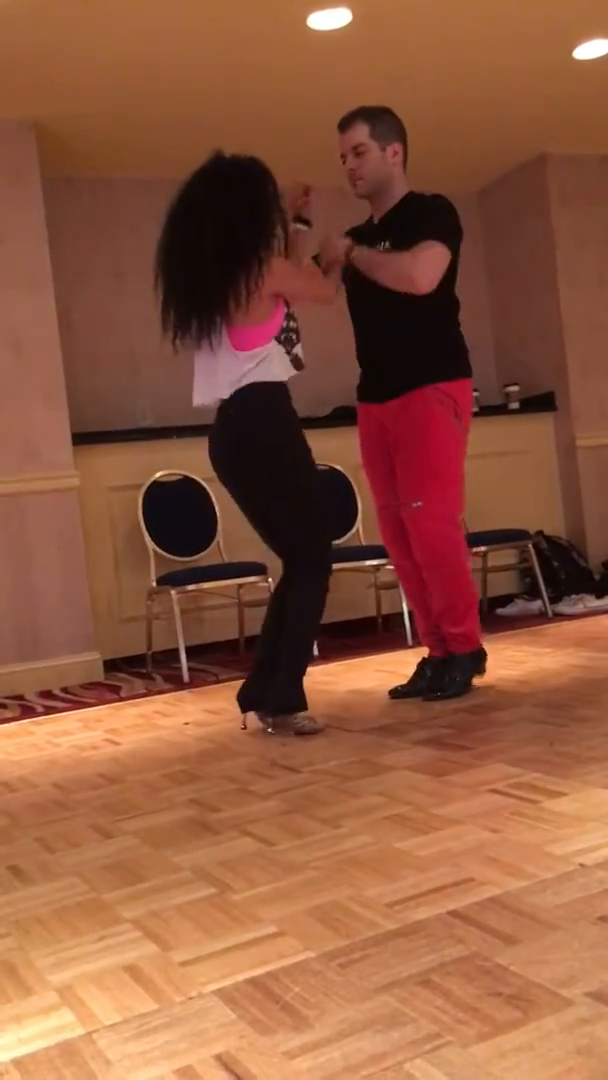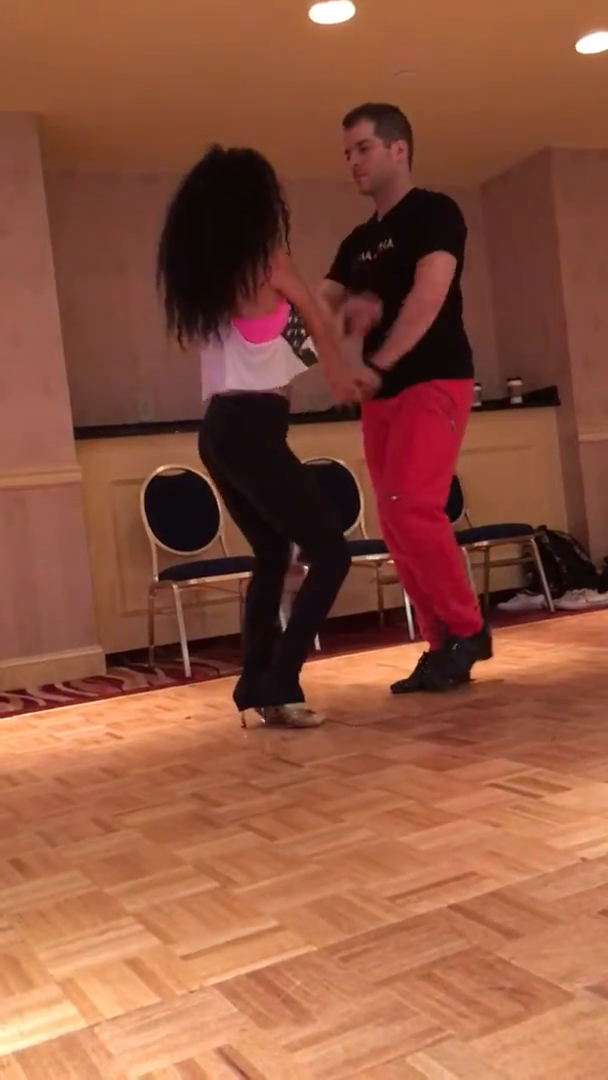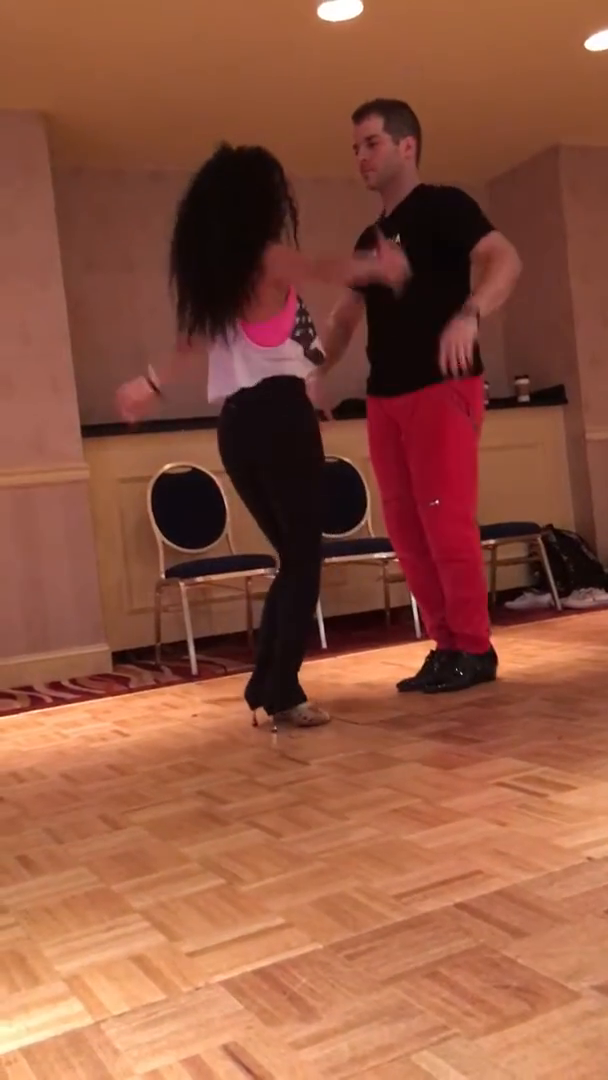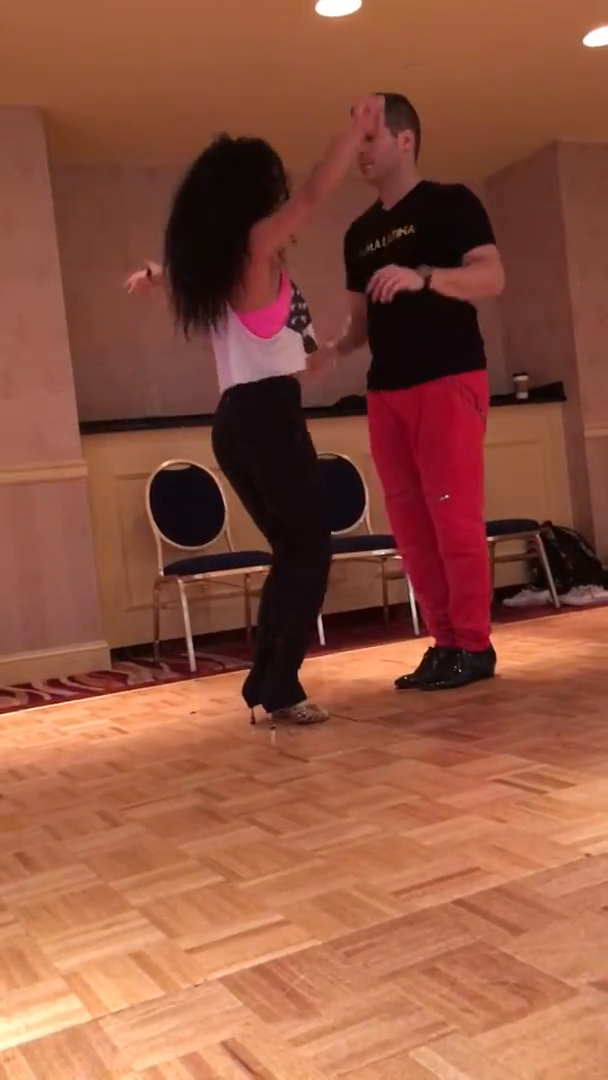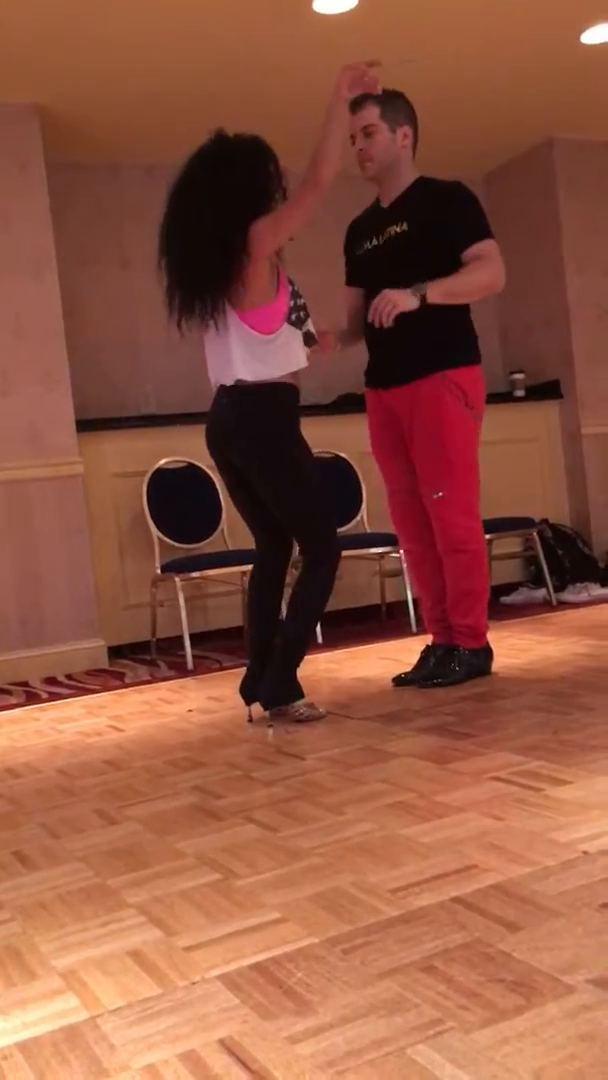
dt=0.3s
person 1, frame 1
left shoulder: (201, 277)
right shoulder: (265, 267)
right elbow: (326, 289)
left wrist: (296, 232)
left hip: (226, 432)
right hip: (265, 420)
left knee: (298, 559)
right knee: (313, 560)
left ankle: (263, 690)
right ankle: (284, 696)
person 1, frame 2
left shoulder: (200, 274)
right shoulder: (265, 261)
right elbow: (323, 330)
left wrist: (338, 343)
right wrist: (350, 376)
left hip: (218, 428)
right hip: (253, 427)
left knee: (272, 555)
right knee: (330, 552)
left ankle: (256, 685)
right ankle: (277, 685)
person 1, frame 3
left shoulder: (209, 269)
right shoulder: (267, 255)
left elbow: (193, 335)
right elbow: (321, 270)
left wrist: (152, 380)
right wrist: (376, 262)
left hip: (236, 424)
right hip: (278, 414)
left knee: (292, 557)
right knee: (305, 556)
left ankle: (267, 686)
right ankle: (281, 689)
person 1, frame 4
left shoulder: (209, 257)
right shoulder: (254, 243)
left elbow: (182, 267)
right elbow: (312, 195)
left wrist: (158, 270)
right wrist: (357, 128)
left hip: (234, 419)
right hip: (270, 415)
left knee: (290, 549)
right knee: (312, 552)
left ankle: (264, 681)
right ankle: (280, 686)
person 1, frame 5
left shoulder: (208, 254)
right shoulder: (255, 241)
right elbow: (316, 184)
right wrist: (341, 97)
left hip: (228, 419)
right hip: (265, 416)
left knee: (273, 548)
right knee: (321, 548)
left ankle: (260, 680)
right ankle: (278, 684)
person 2, frame 1
left shoulder: (431, 212)
right shoulder: (353, 243)
left elbow: (421, 276)
left wrist: (350, 253)
left hip: (434, 388)
right hip: (375, 399)
left knee: (430, 520)
right knee: (399, 532)
left ankle: (465, 647)
right ankle: (439, 652)
person 2, frame 2
left shoulder: (434, 212)
right shoulder: (357, 241)
left elbow: (430, 293)
right elbow: (317, 306)
left wrist: (376, 363)
right wrist: (347, 313)
left hip: (431, 383)
right hip: (384, 395)
left knee: (410, 507)
right knee: (396, 528)
left ankle: (466, 629)
right ankle: (440, 645)
person 2, frame 3
left shoulder: (445, 206)
right shoulder: (369, 238)
left elbow: (505, 262)
right elbow: (346, 316)
left wrist: (469, 315)
right wrist: (314, 376)
left hip: (442, 388)
right hip: (385, 394)
left knee: (446, 519)
right knee: (405, 526)
left ankle: (475, 648)
right ankle: (446, 645)
person 2, frame 4
left shoulder: (450, 202)
right shoulder: (360, 232)
left elbow: (491, 277)
left wrist: (421, 276)
right wrist: (329, 350)
left hip: (449, 380)
right hip: (385, 391)
left knee: (454, 515)
right knee: (409, 522)
left ankle: (474, 646)
right ankle: (445, 643)
person 2, frame 5
left shoulder: (446, 199)
right shoulder: (360, 229)
left elbow: (492, 273)
left wrist: (417, 294)
right wrist: (333, 338)
left hip: (443, 377)
right hip: (383, 387)
left knee: (451, 510)
right knee: (410, 519)
left ankle: (470, 642)
right ankle: (442, 640)
